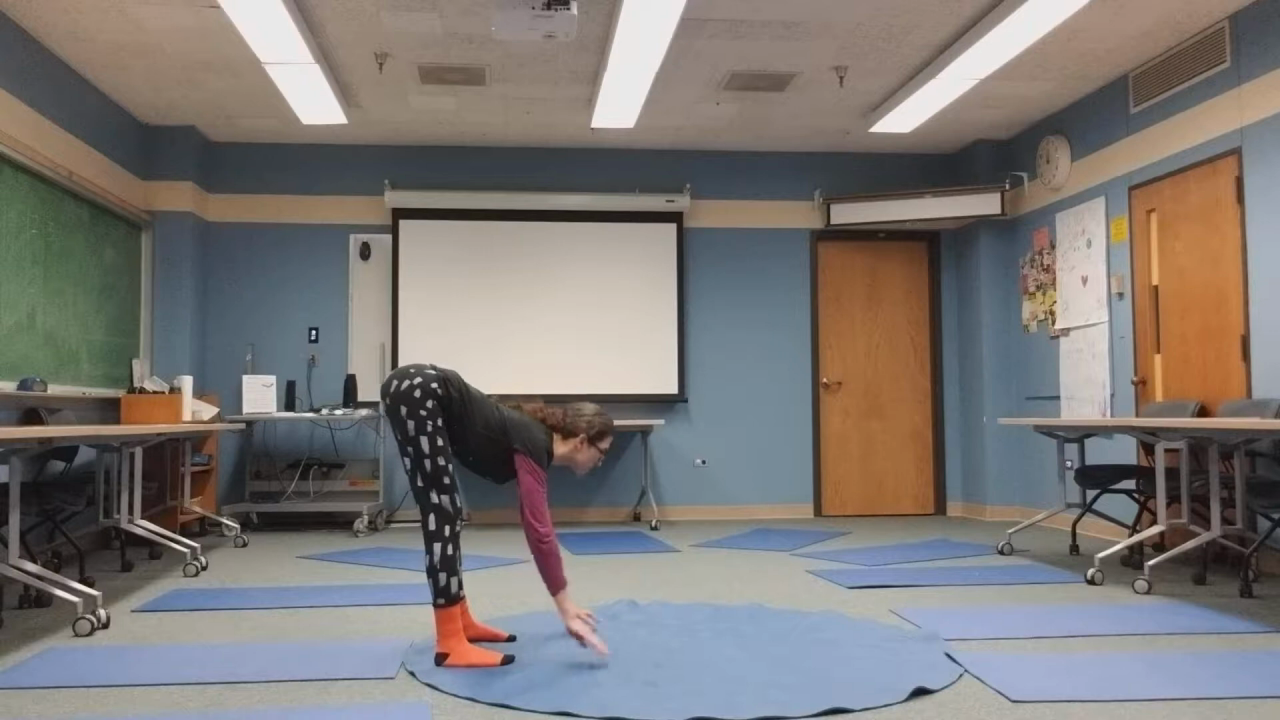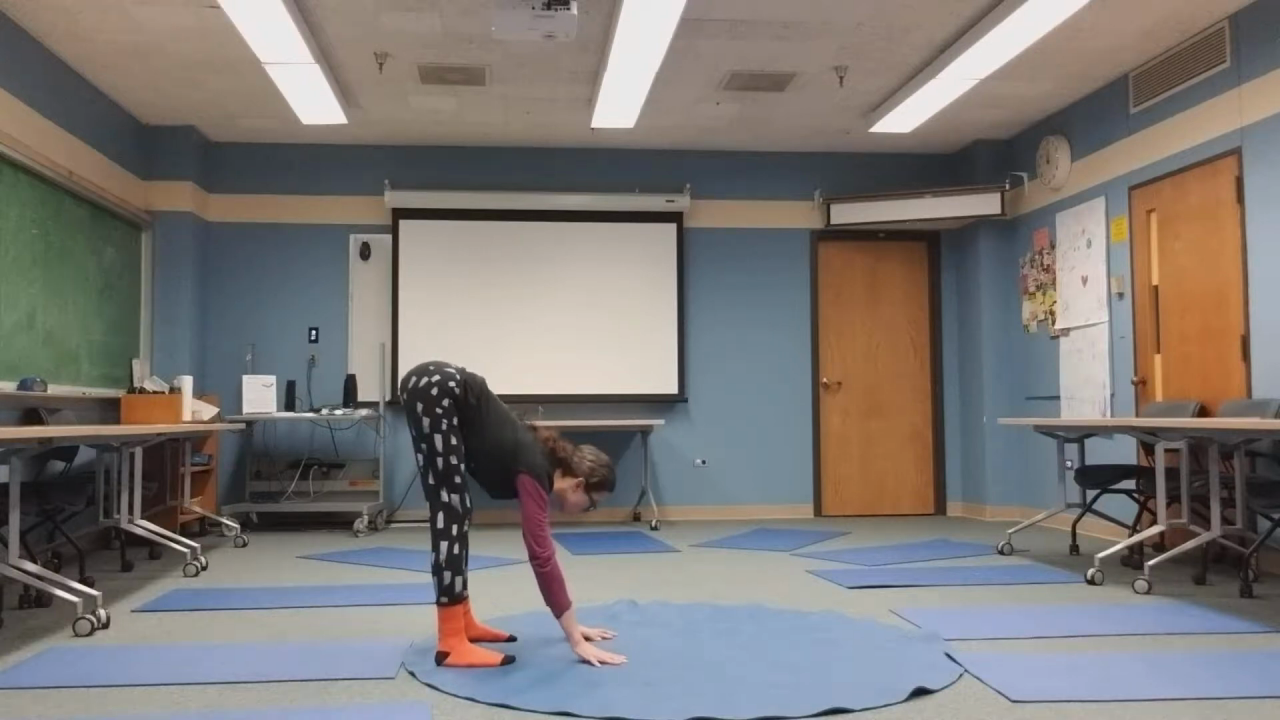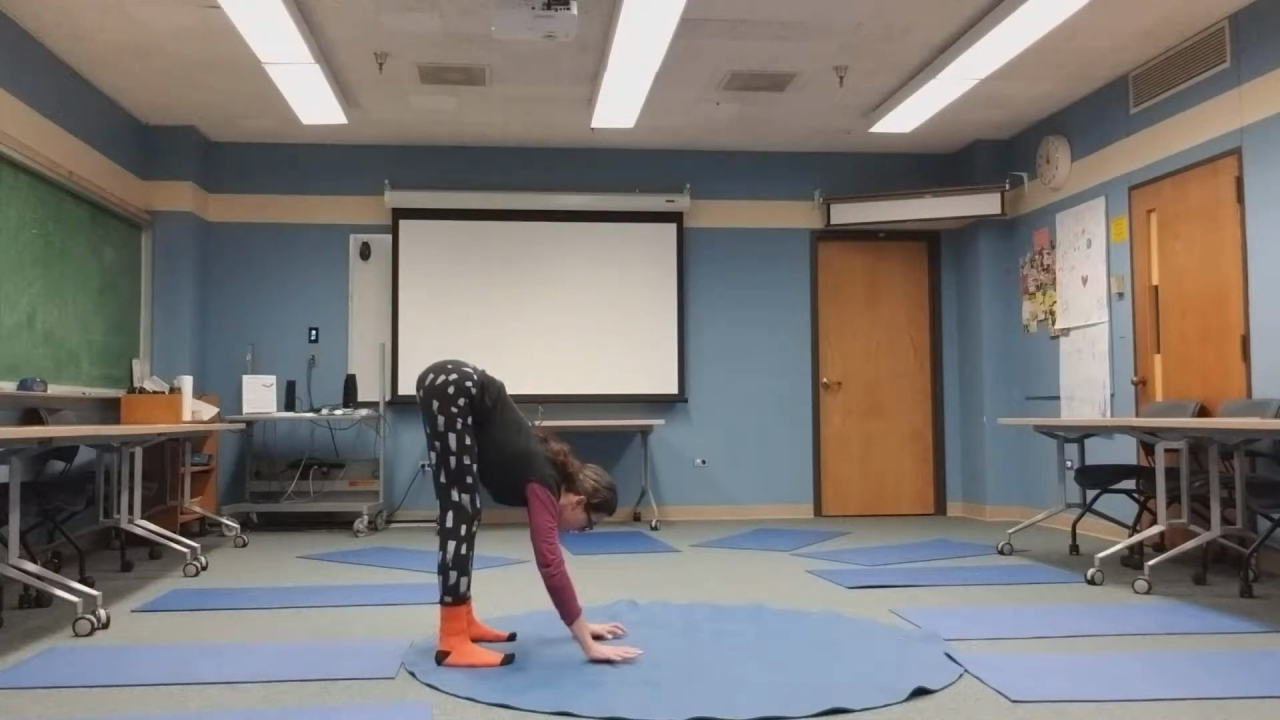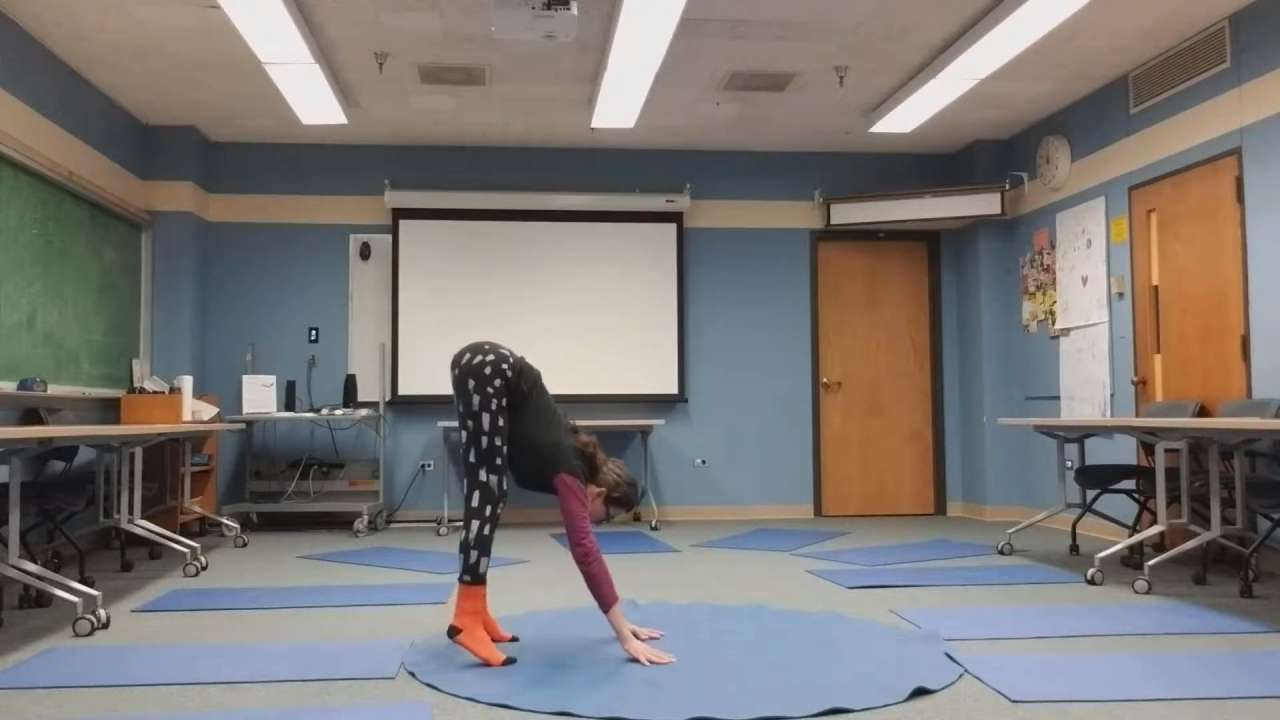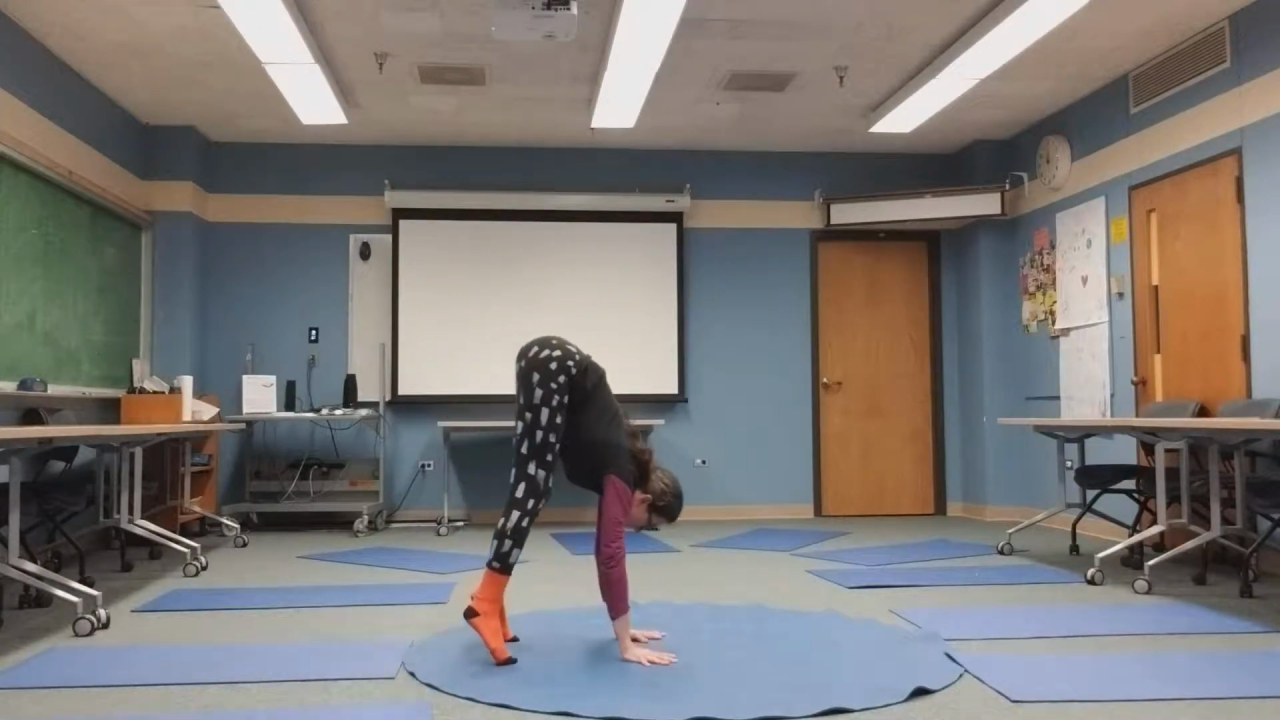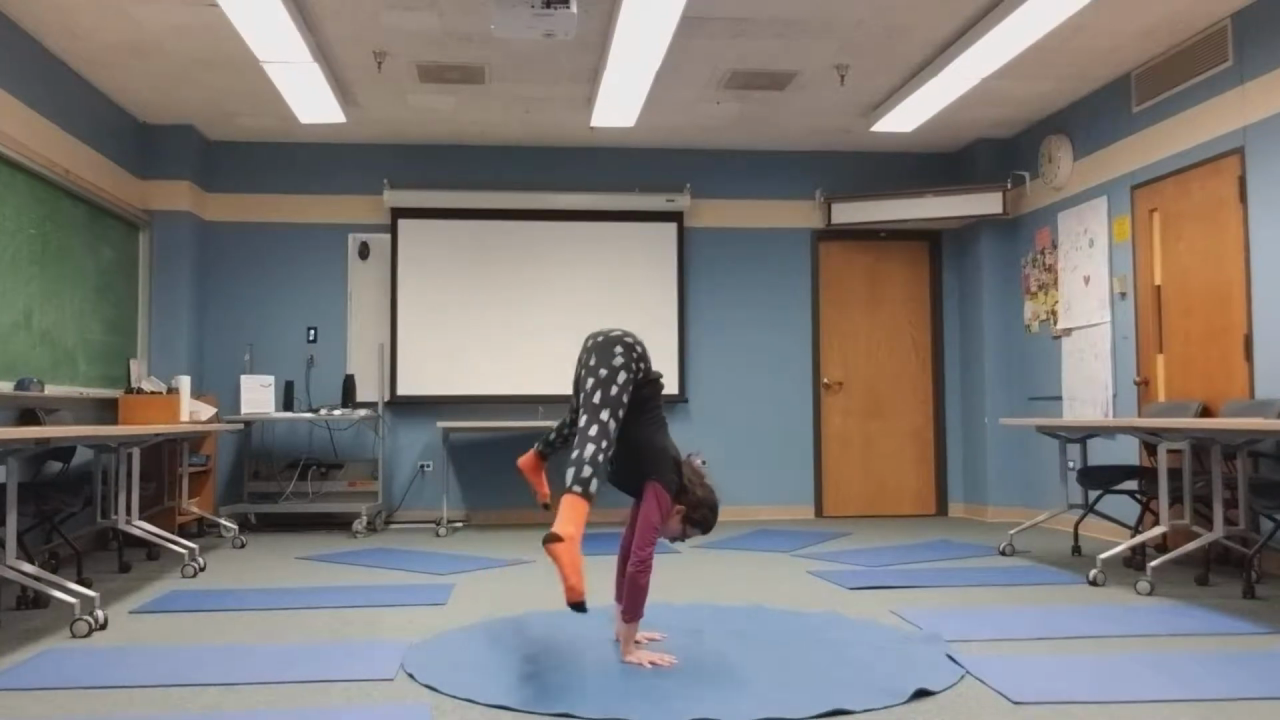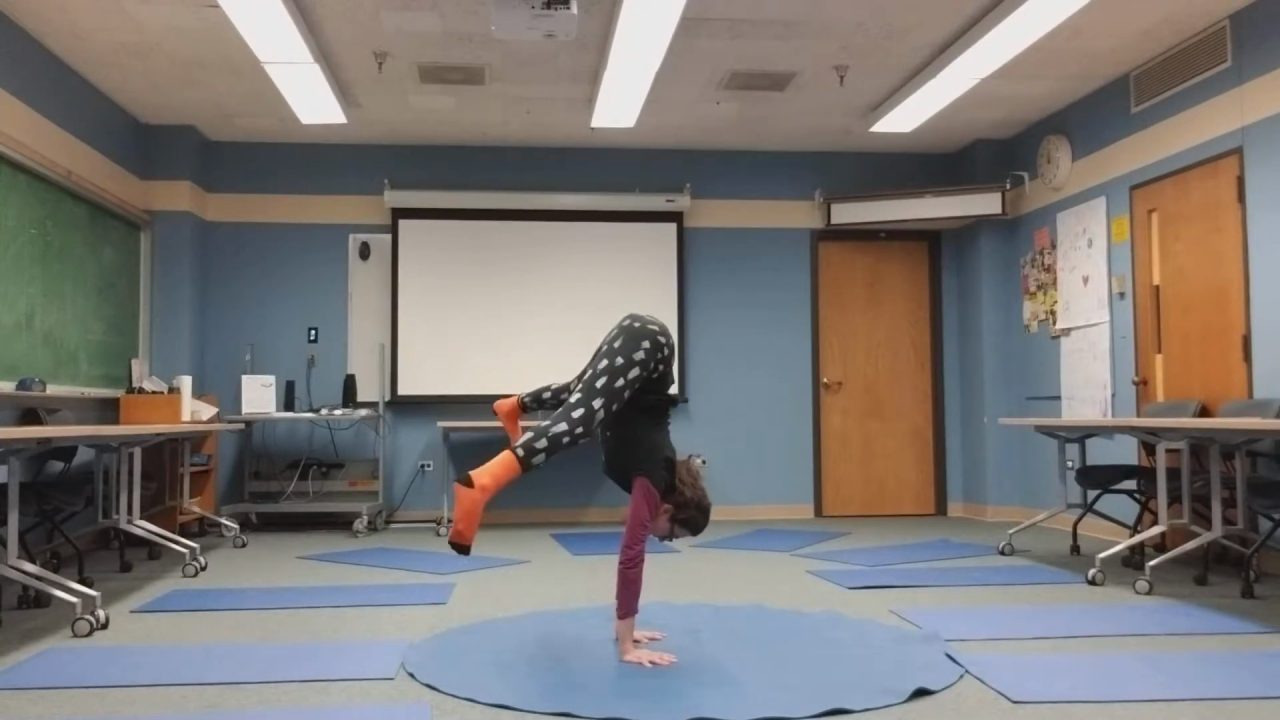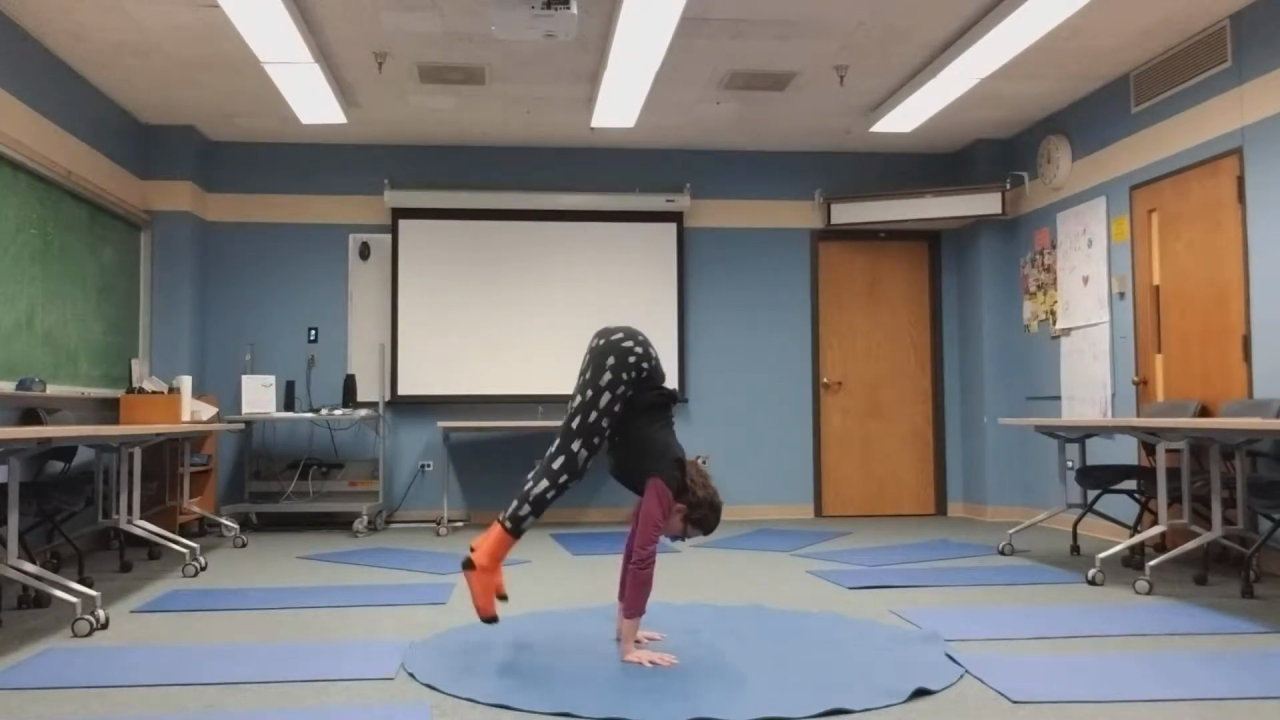
dt=0.5s
person 1, frame 1
left shoulder: (536, 438)
right shoulder: (532, 446)
left elbow: (538, 528)
right elbow: (539, 531)
left wrist: (565, 605)
right wrist: (567, 612)
left hip: (419, 394)
right hip: (416, 394)
left knee: (445, 513)
right knee: (441, 514)
left ankle: (461, 621)
right ankle: (451, 644)
person 1, frame 2
left shoulder: (542, 465)
right shoulder: (535, 471)
left elbow: (541, 554)
right elbow: (542, 557)
left wrist: (572, 627)
right wrist: (576, 641)
left hip: (442, 391)
right hip: (433, 389)
left knee: (455, 512)
right knee: (451, 513)
left ankle: (463, 621)
right ankle: (452, 642)
person 1, frame 3
left shoulder: (552, 473)
right shoulder: (543, 482)
left elbow: (550, 561)
right elbow: (551, 563)
left wrist: (581, 625)
right wrist: (588, 645)
left hip: (457, 388)
right hip: (451, 388)
left knee: (464, 512)
right knee: (460, 513)
left ankle: (463, 620)
right ankle: (453, 642)
person 1, frame 4
left shoulder: (575, 466)
right shoulder: (570, 471)
left elbow: (584, 549)
right elbow: (586, 552)
left wrist: (623, 625)
right wrist: (625, 638)
left hip: (491, 370)
right hip: (484, 368)
left knee: (488, 495)
right knee: (487, 495)
left ankle: (477, 614)
right ankle: (467, 618)
person 1, frame 5
left shoulder: (618, 469)
right shoulder: (621, 475)
left elbow: (607, 549)
right elbow: (611, 554)
left wrist: (625, 629)
right wrist: (626, 645)
left knee: (530, 487)
right knee: (532, 489)
left ankle: (491, 602)
right ankle: (486, 604)
person 1, frame 6
left shoulder: (654, 483)
right shoulder: (663, 485)
left elbow: (630, 549)
right elbow: (640, 560)
left wrist: (623, 626)
right wrist: (628, 646)
left hip: (616, 353)
left knee: (582, 424)
left ankle: (534, 461)
right ankle: (565, 534)
person 1, frame 7
left shoulder: (656, 478)
right shoulder: (653, 482)
right elbow: (632, 557)
right wrist: (627, 646)
left knee: (579, 395)
left ankle: (515, 406)
right ankle: (482, 483)
person 1, frame 8
left shoulder: (659, 479)
right shoulder: (666, 482)
left elbow: (635, 549)
right elbow: (642, 558)
left wrist: (625, 627)
right wrist: (628, 646)
left knee: (566, 463)
right knee: (566, 463)
left ankle: (492, 545)
right ankle: (485, 559)
